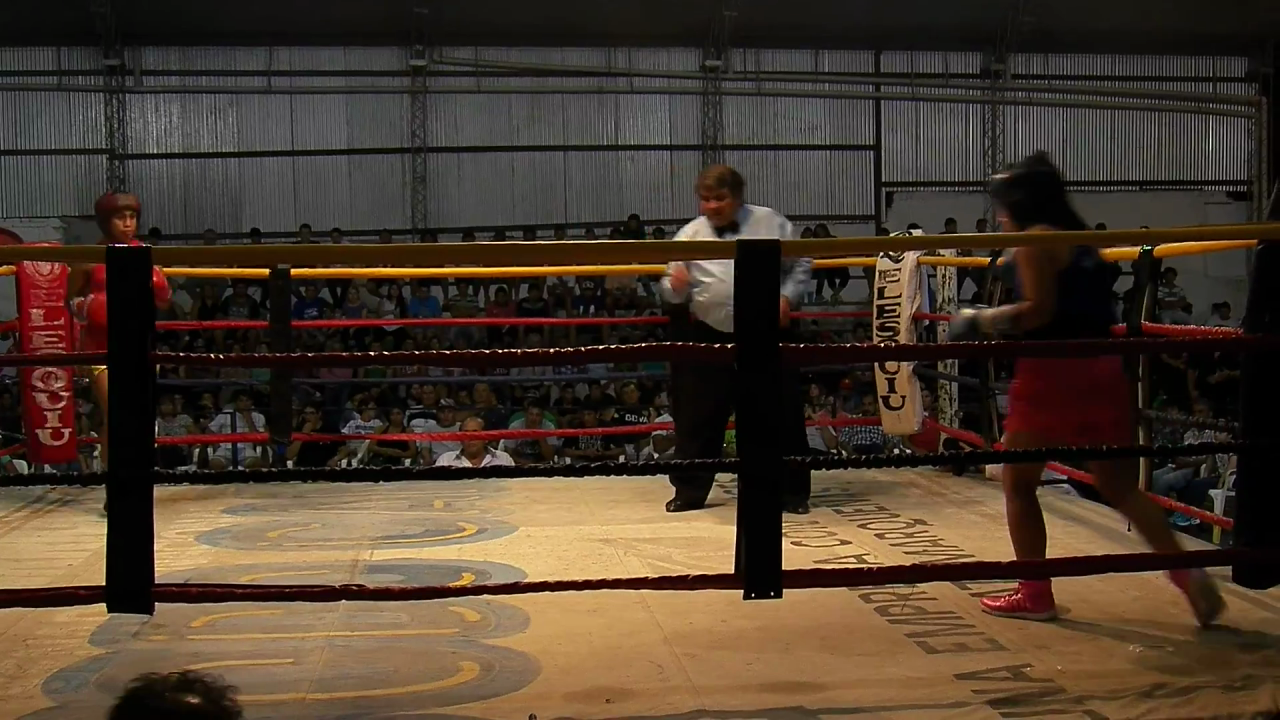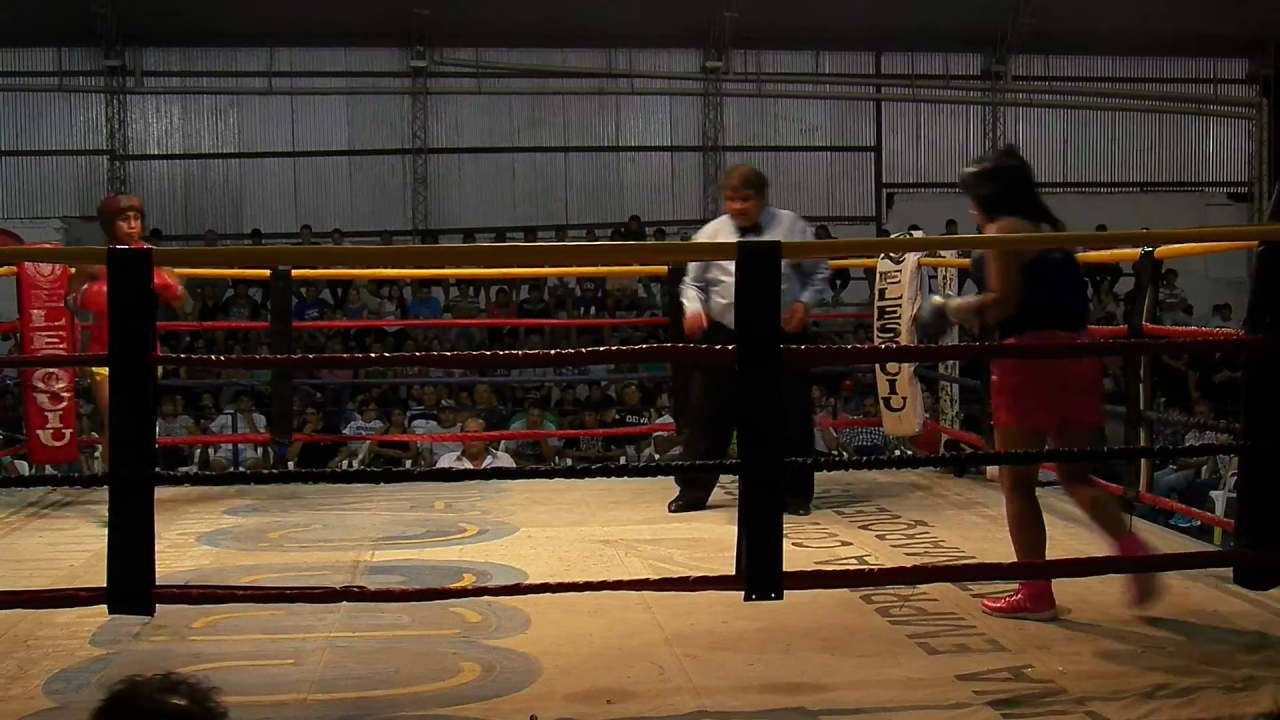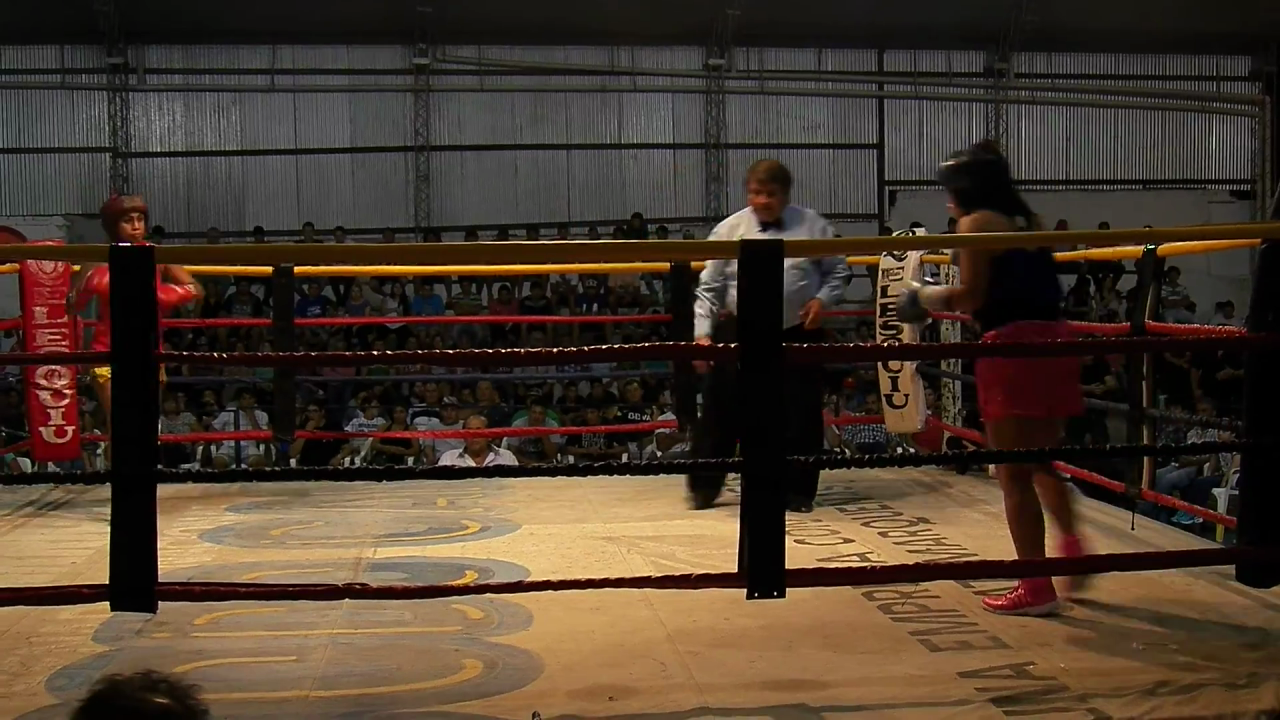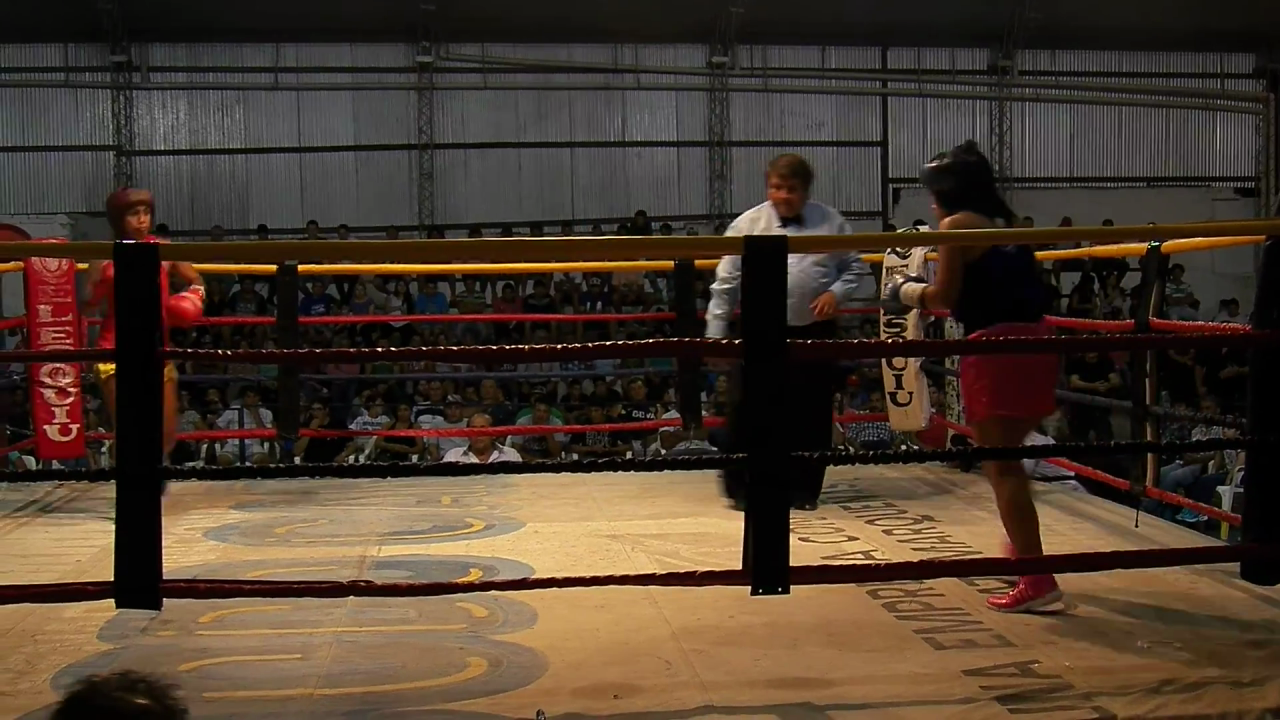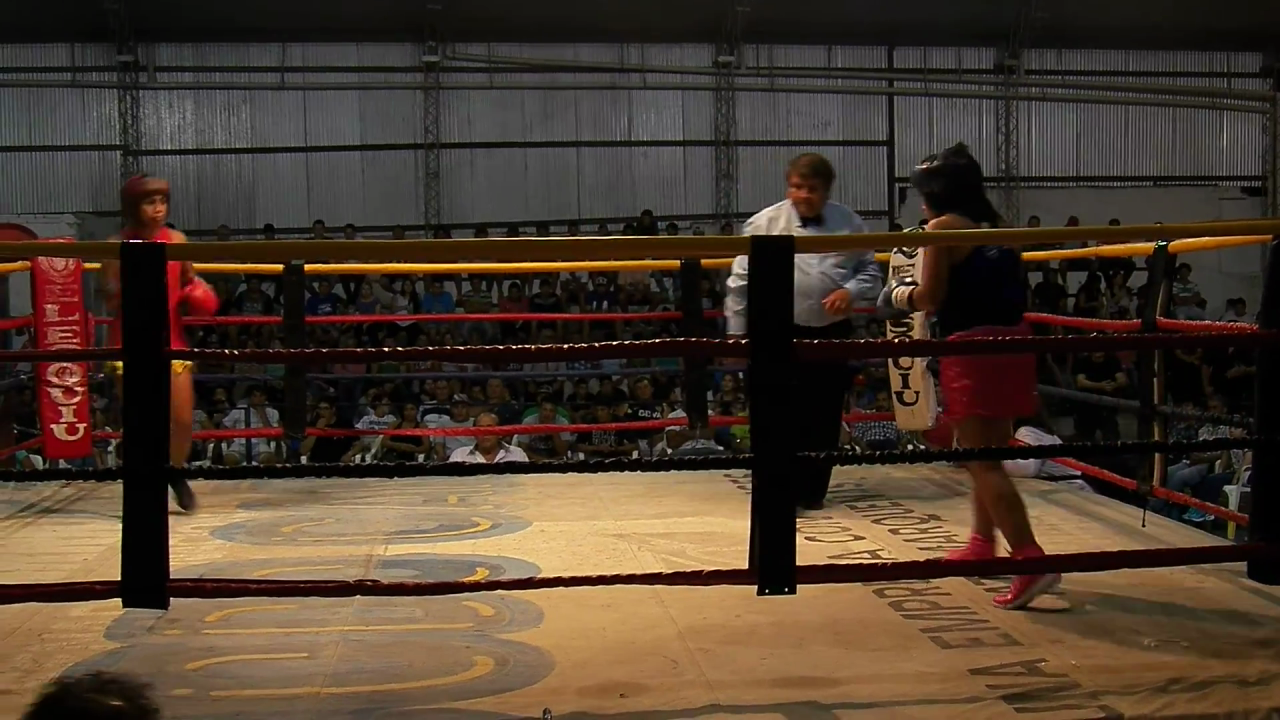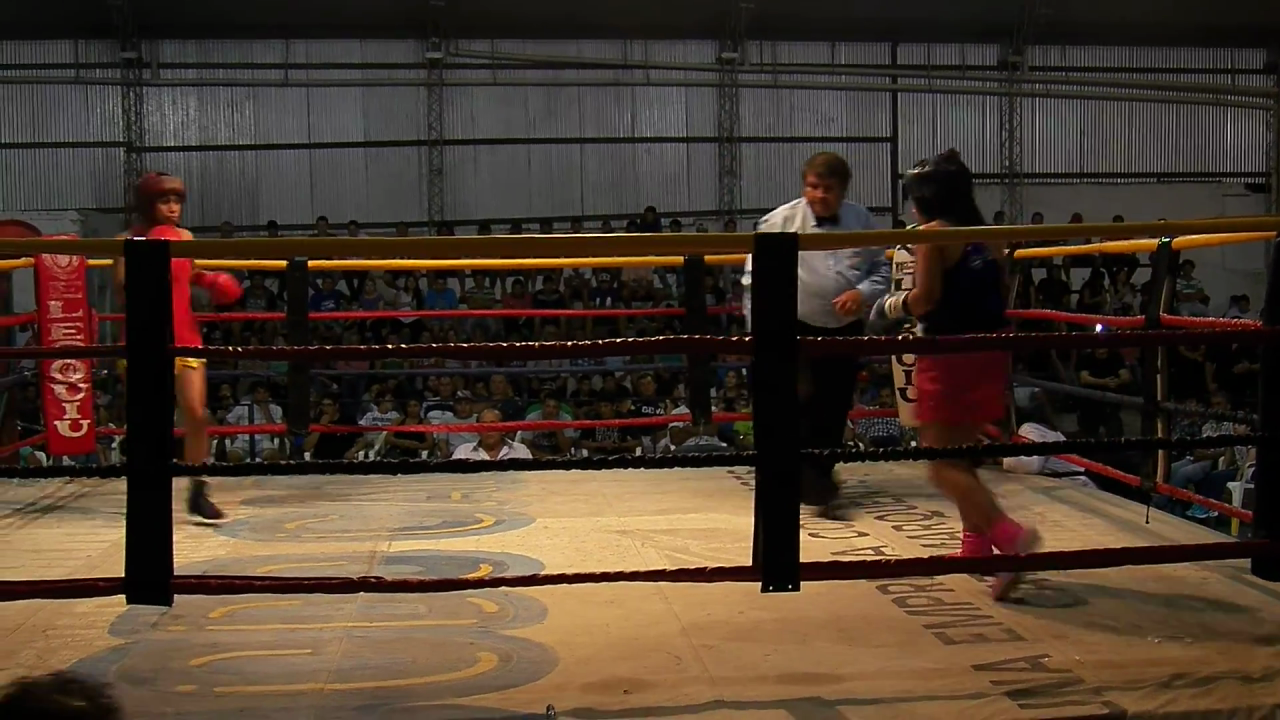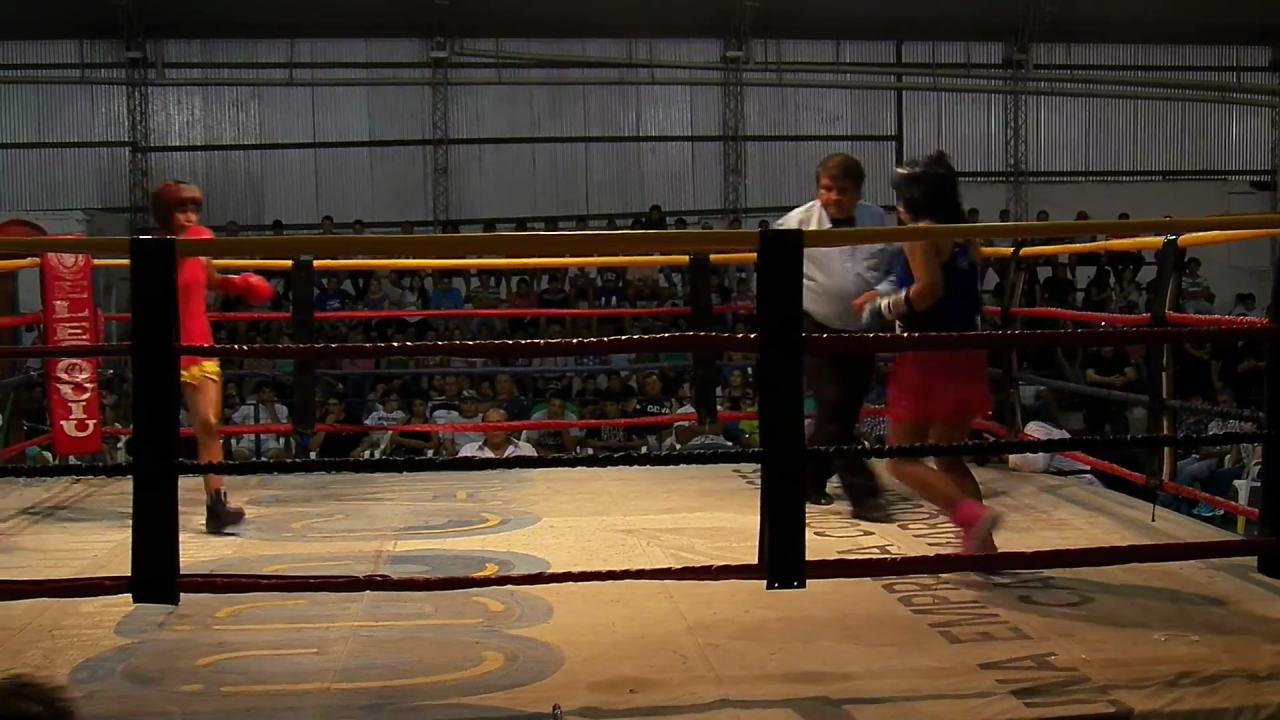
dt=0.1s
person 1, frame 1
left shoulder: (1031, 242)
right shoulder: (1083, 241)
left elbow: (1039, 310)
left wrist: (980, 321)
right wrist: (1008, 322)
left hip: (1053, 368)
right hip: (1101, 365)
left knee: (1017, 483)
right knee: (1121, 487)
left ankle: (1034, 593)
right ankle: (1187, 574)
person 1, frame 2
left shoulder: (1004, 231)
right shoulder: (1052, 232)
left elbow: (1003, 302)
left wrist: (949, 309)
right wrist: (978, 313)
left hip: (1030, 358)
right hip: (1075, 355)
left knee: (1017, 481)
right knee: (1076, 475)
left ankle: (1035, 593)
right ankle: (1133, 551)
person 1, frame 3
left shoulder: (977, 224)
right shoulder: (1026, 222)
left elbow: (971, 295)
right elbow: (1022, 288)
left wrist: (924, 297)
right wrist: (948, 301)
left hip: (1011, 348)
right hip: (1053, 343)
left knee: (1012, 473)
right knee: (1037, 462)
left ankle: (1036, 587)
right ankle: (1072, 548)
person 1, frame 4
left shoulder: (957, 225)
right shoulder: (1009, 224)
left elbow: (945, 295)
right elbow: (1004, 288)
left wrist: (905, 291)
left hip: (994, 349)
right hip: (1033, 343)
left knee: (1000, 469)
right knee: (1005, 456)
left ankle: (1036, 581)
right ankle: (1024, 554)
person 1, frame 5
left shoulder: (942, 229)
right shoulder: (997, 229)
left elbow: (931, 295)
right elbow: (1013, 290)
left wrist: (898, 293)
left hip: (972, 349)
right hip: (1012, 344)
left knee: (983, 465)
right knee: (982, 453)
left ankle: (1033, 565)
right ankle: (981, 545)
person 1, frame 6
left shoulder: (933, 235)
right shoulder: (986, 238)
left elbow: (925, 300)
right elbow: (994, 300)
left wrist: (890, 305)
left hip: (951, 355)
right hip: (989, 351)
left knee: (944, 468)
right knee: (958, 455)
left ankle: (1012, 537)
right ankle: (978, 547)
person 1, frame 7
right shoulder: (964, 237)
left elbow: (928, 293)
left wrist: (886, 307)
right wrist: (891, 304)
left hip: (928, 354)
right hip: (964, 350)
left knee: (901, 461)
right knee: (948, 456)
left ankle: (974, 515)
right ankle: (973, 538)
person 2, frame 1
left shoulder: (769, 222)
right shoulder: (690, 235)
left elbow: (801, 266)
right elbow: (670, 292)
left wrist: (787, 297)
right wrist: (673, 284)
right hip: (708, 336)
left knee: (785, 414)
right knee: (698, 417)
left ankle: (792, 492)
right ankle: (689, 490)
person 2, frame 2
left shoulder: (790, 226)
right shoulder: (710, 235)
left elbow: (820, 270)
right elbow: (692, 284)
left wrist: (804, 303)
right wrist: (692, 308)
left hip: (781, 337)
right hip: (724, 337)
left knee: (793, 418)
right knee: (709, 417)
left ankle: (795, 494)
right ankle: (693, 490)
person 2, frame 3
left shoulder: (812, 224)
right shoulder: (729, 229)
left elbow: (840, 272)
right elbow: (710, 286)
left wrist: (822, 299)
right wrist: (703, 330)
left hip: (798, 335)
right hip: (742, 333)
left knee: (802, 417)
right knee: (722, 412)
left ankle: (796, 491)
right ankle: (705, 487)
person 2, frame 4
left shoulder: (830, 221)
right shoulder: (747, 224)
left elbow: (856, 269)
right elbow: (726, 283)
left wrist: (837, 293)
right wrist: (715, 332)
left hip: (815, 331)
left knee: (811, 415)
right knee: (748, 406)
left ankle: (802, 489)
right ankle: (738, 485)
person 2, frame 5
left shoulder: (848, 222)
right shoulder: (765, 223)
left elbow: (871, 270)
right elbow: (741, 282)
left wrist: (851, 292)
right wrist: (738, 331)
left hip: (833, 331)
left knee: (824, 415)
left ankle: (808, 488)
person 2, frame 6
left shoulder: (862, 221)
right shoulder: (781, 220)
left elbow: (882, 271)
right elbow: (754, 278)
left wrist: (863, 293)
left hip: (844, 331)
right hip: (794, 329)
left knee: (833, 413)
right knee: (806, 403)
left ankle: (813, 485)
right ankle: (819, 490)
person 2, frame 7
left shoulder: (876, 223)
right shoulder: (796, 224)
left hip: (858, 331)
right hip: (814, 329)
left knee: (844, 413)
right knee: (835, 407)
left ankle: (812, 481)
right ankle: (863, 495)
person 3, frame 1
right shoulder: (89, 259)
left elbow: (165, 300)
right elbow: (71, 301)
left wrist: (159, 287)
right wrist: (84, 305)
right hip: (100, 349)
right knee: (112, 416)
person 3, frame 2
right shoulder: (93, 262)
left elbow: (181, 300)
right elbow: (69, 299)
left wrist: (169, 288)
right wrist: (83, 298)
right hip: (104, 353)
right knee: (113, 424)
person 3, frame 3
right shoulder: (98, 263)
left elbow: (196, 290)
right elbow: (74, 305)
left wrist: (179, 294)
right wrist: (86, 288)
right hip: (109, 353)
person 3, frame 4
right shoulder: (105, 258)
left elbow: (198, 285)
right elbow: (87, 304)
left wrist: (192, 298)
right wrist: (100, 284)
right hip: (115, 351)
left knee: (167, 432)
person 3, frame 5
left shoulder: (176, 240)
right shoulder: (119, 246)
left elbow: (189, 277)
right elbow: (109, 296)
left wrist: (199, 291)
left hip: (172, 341)
left knee: (183, 420)
left ankle: (178, 476)
person 3, frame 6
left shoulder: (185, 238)
right elbow: (123, 285)
left wrist: (216, 280)
left hip: (185, 339)
left knee: (196, 415)
left ankle: (198, 492)
person 3, frame 7
left shoulder: (202, 246)
left wrist: (237, 284)
right wrist: (175, 258)
left hip: (199, 350)
left knee: (208, 424)
left ankle: (217, 507)
